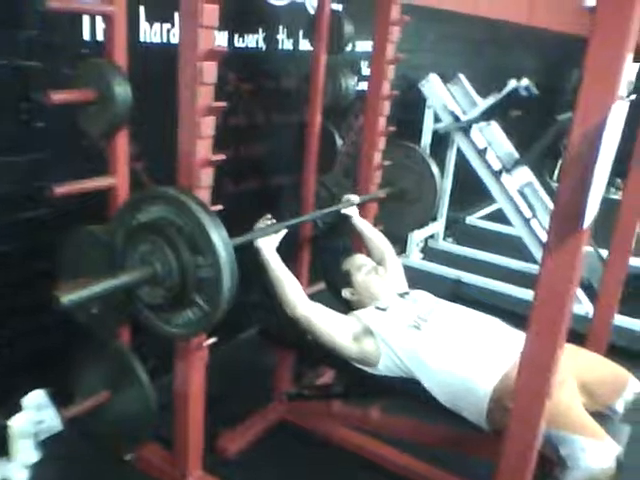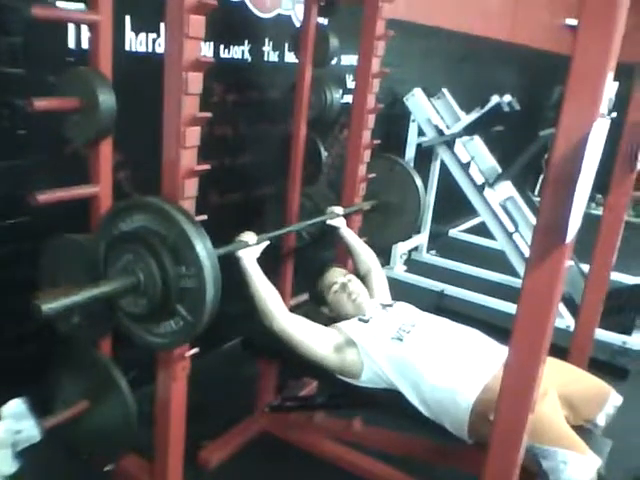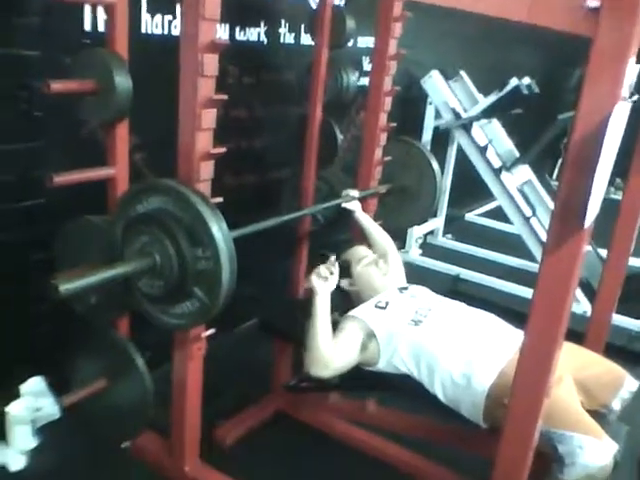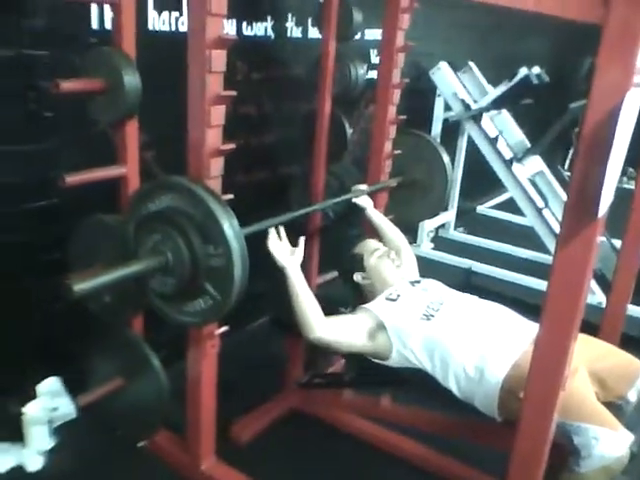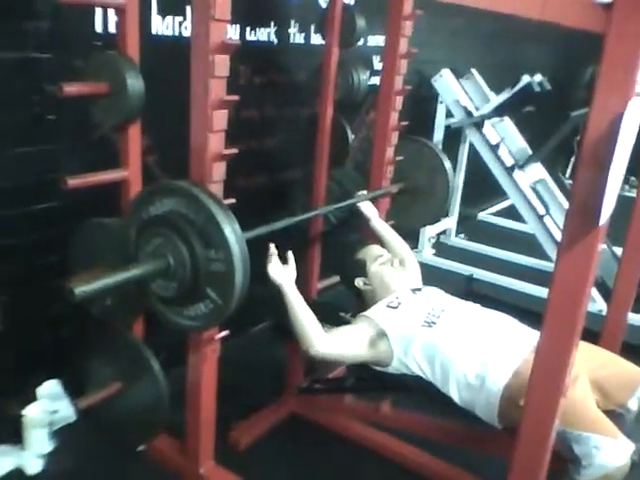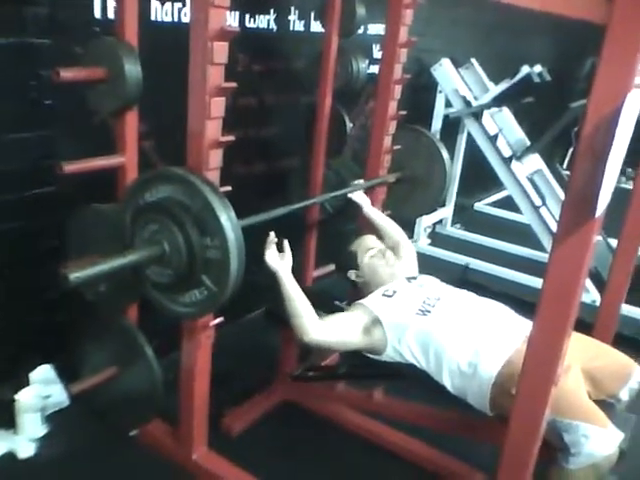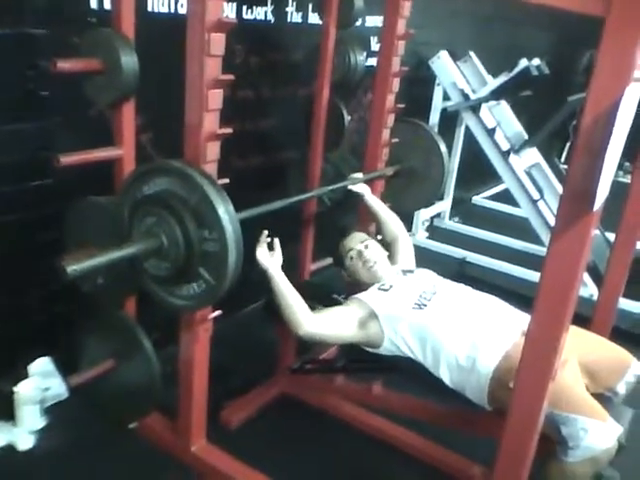
dt=0.7s
person 1, frame 1
left shoulder: (401, 295)
right shoulder: (361, 330)
left elbow: (388, 254)
right elbow: (300, 309)
left wrist: (356, 219)
right wrist: (267, 252)
left hip: (527, 349)
right hip: (501, 383)
person 1, frame 2
left shoulder: (385, 307)
right shoulder: (342, 342)
left elbow: (373, 267)
right elbow: (280, 321)
left wrist: (343, 230)
right wrist: (248, 262)
left hip: (510, 362)
right hip: (484, 395)
left knee: (614, 410)
person 1, frame 3
left shoulder: (401, 290)
right shoulder: (361, 324)
left elbow: (390, 251)
right elbow: (320, 365)
left wrist: (359, 215)
right wrist: (322, 295)
right hip: (497, 380)
person 1, frame 4
left shoulder: (415, 284)
right shoulder: (374, 321)
left elbow: (403, 248)
right elbow: (317, 330)
left wrist: (370, 211)
right wrist: (291, 268)
left hip: (540, 339)
right hip: (510, 372)
right knee: (606, 449)
person 1, frame 5
left shoulder: (415, 292)
right shoulder: (374, 328)
left elbow: (407, 256)
right elbow: (318, 345)
left wrist: (374, 219)
right wrist: (286, 286)
left hip: (538, 345)
right hip: (511, 379)
person 1, frame 6
left shoulder: (410, 278)
right shoulder: (368, 317)
left elbow: (401, 242)
right elbow: (312, 332)
left wrist: (366, 208)
right wrist: (283, 273)
left hip: (531, 335)
right hip: (502, 368)
right knee: (597, 449)
person 1, frame 7
left shoulder: (406, 272)
right shoulder: (365, 311)
left elbow: (400, 235)
right elbow: (306, 326)
left wrist: (369, 197)
right wrist: (273, 270)
left hip: (529, 328)
right hip: (500, 361)
right knee: (595, 442)
